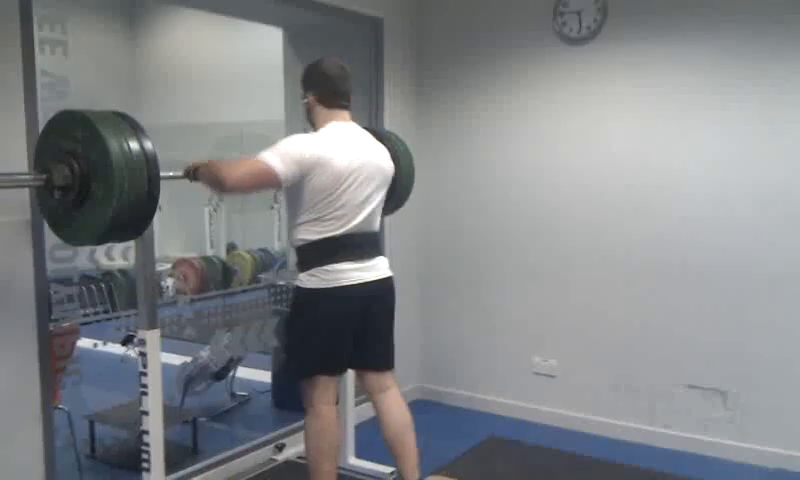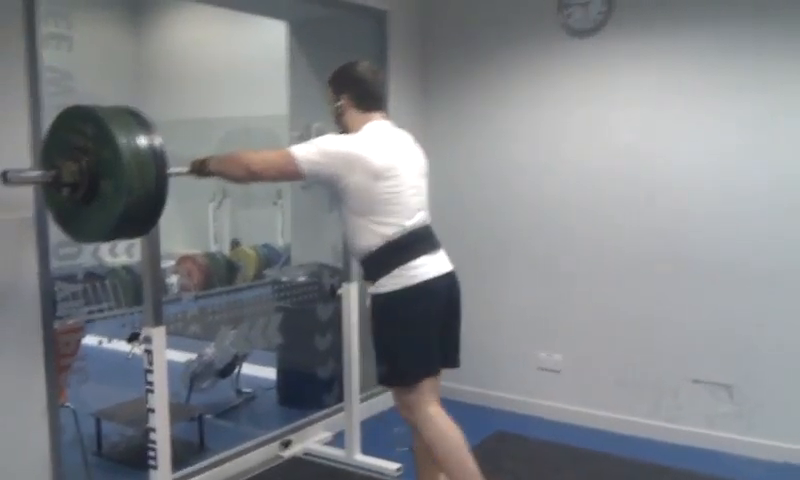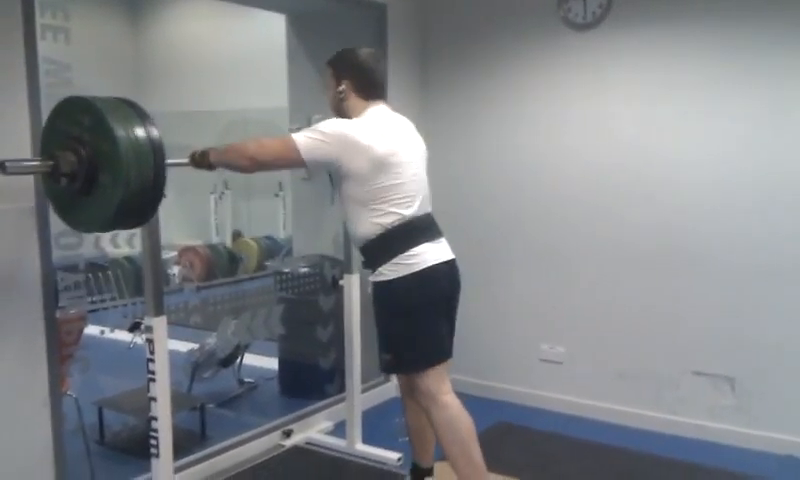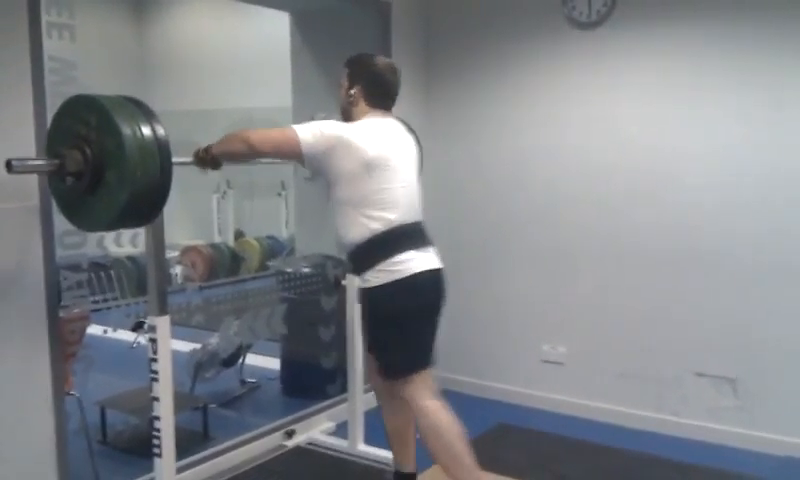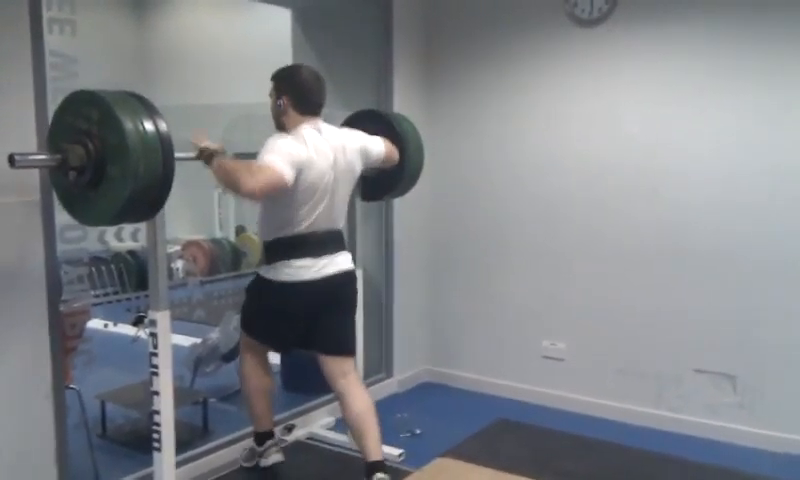
dt=1s
person 1, frame 1
left shoulder: (306, 148)
right shoulder: (380, 150)
left elbow: (232, 178)
left wrist: (200, 169)
left hip: (325, 288)
right hip: (376, 280)
left knee: (320, 400)
right knee: (383, 386)
person 1, frame 2
left shoulder: (344, 150)
right shoulder: (405, 142)
left elbow: (256, 167)
left wrist: (207, 164)
left hip: (404, 290)
right hip: (438, 277)
left knee: (418, 406)
right knee: (424, 396)
person 1, frame 3
left shoulder: (345, 134)
right shoulder: (399, 125)
left elbow: (258, 154)
left wrist: (209, 156)
left hip: (407, 277)
right hip: (434, 266)
left knee: (433, 390)
right knee: (414, 380)
person 1, frame 4
left shoulder: (340, 137)
right shoulder: (399, 135)
left elbow: (256, 142)
left wrist: (211, 152)
left hip: (394, 282)
right hip: (421, 272)
left knee: (419, 397)
right knee: (384, 377)
person 1, frame 5
left shoulder: (287, 146)
right shoulder: (350, 141)
left elbow: (254, 184)
right elbow: (392, 155)
left wrist: (215, 157)
left hip: (288, 279)
right hip: (338, 273)
left knee: (252, 351)
right knee: (345, 375)
left ankle: (265, 444)
